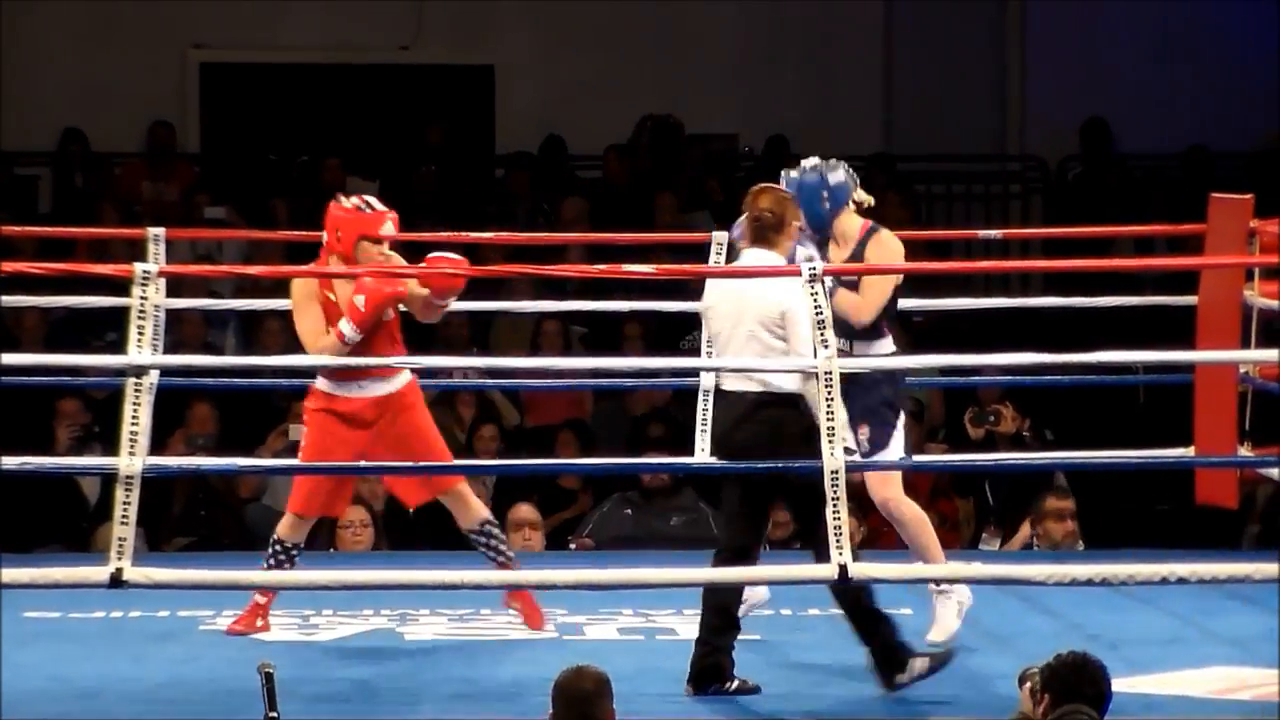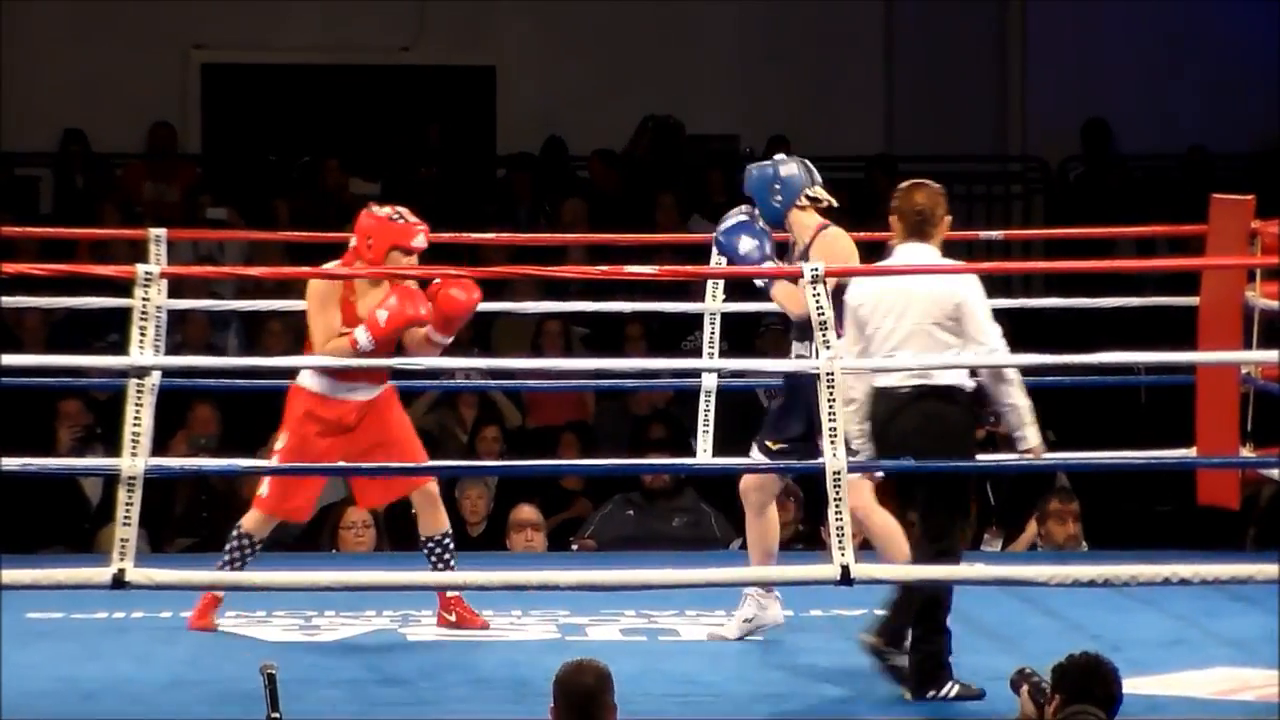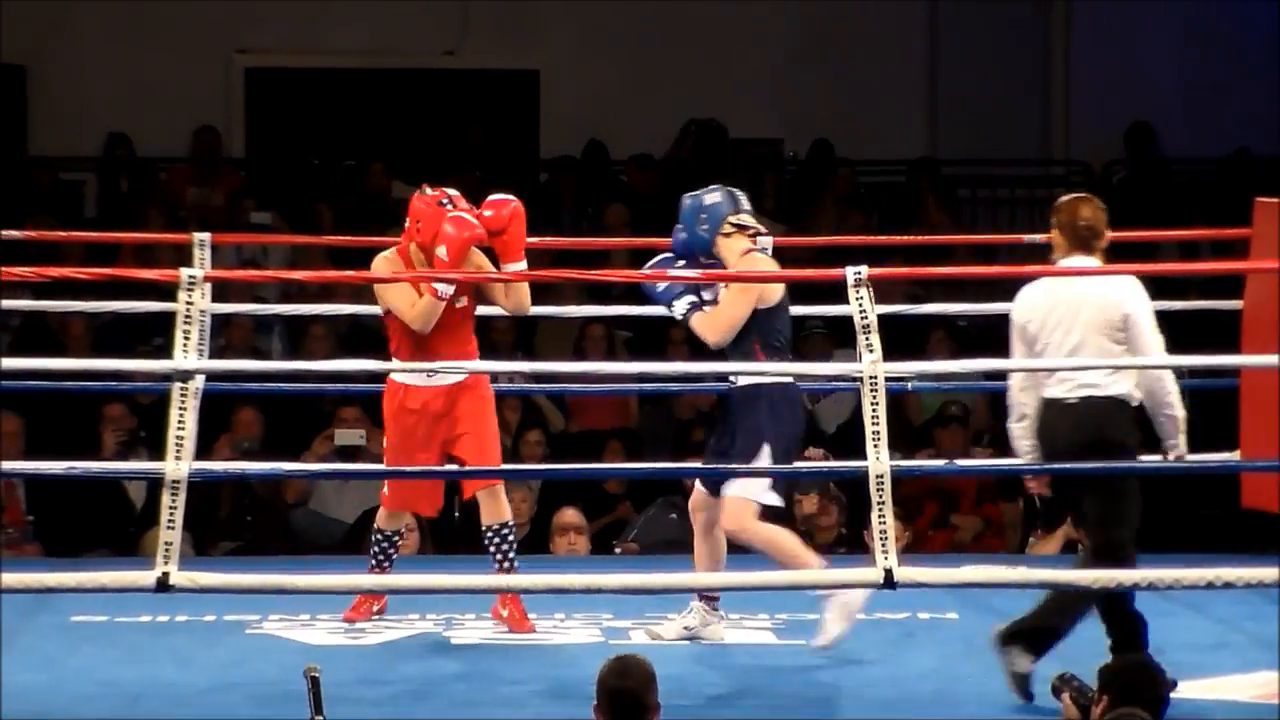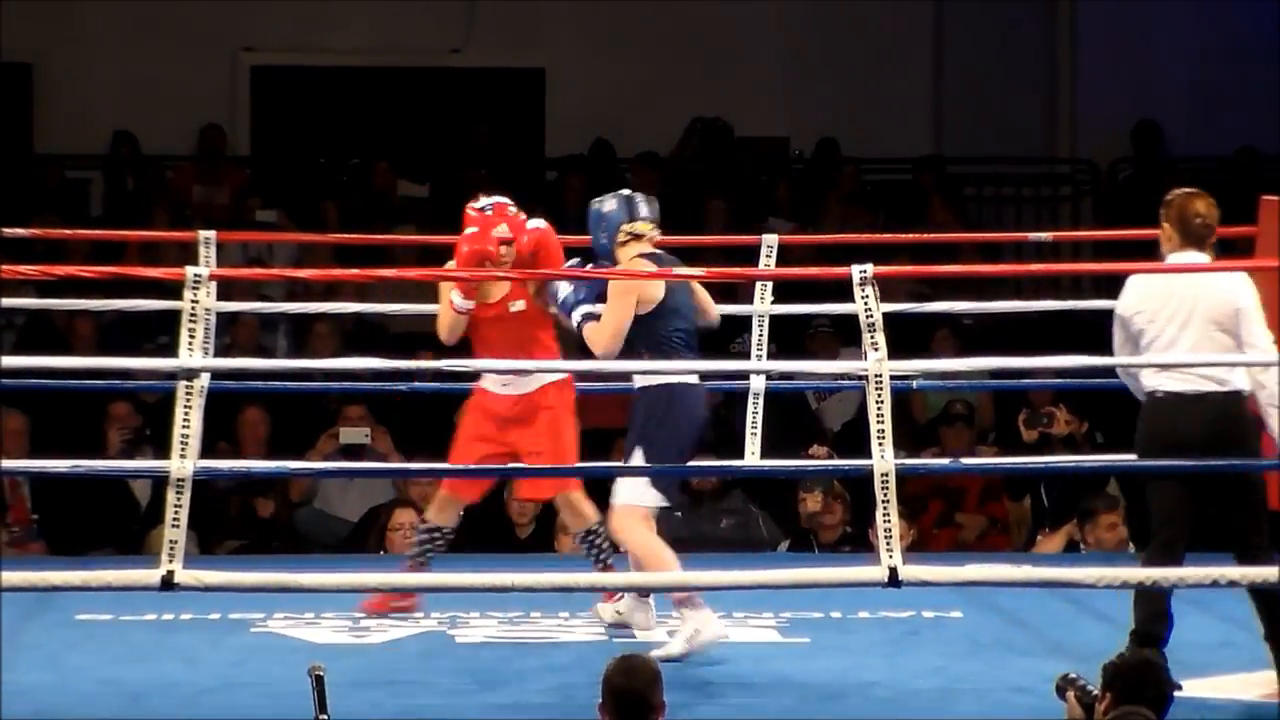
dt=0.4s
person 1, frame 1
left shoulder: (718, 286)
right shoulder: (793, 285)
right elbow: (815, 371)
left hip: (732, 418)
right hip: (783, 421)
left knee: (738, 546)
right knee: (832, 544)
left ankle: (710, 668)
right ankle: (893, 660)
person 1, frame 2
left shoulder: (864, 283)
right shoulder: (957, 279)
left elbow: (851, 372)
right elbow: (993, 361)
left wrist: (862, 444)
right wrist: (1026, 430)
left hip: (888, 413)
right hip: (941, 412)
left knee: (936, 534)
right knee: (940, 541)
left ankle: (892, 633)
right ankle: (928, 673)
person 1, frame 3
left shoulder: (1032, 295)
right shoulder: (1124, 288)
left elbow: (1021, 384)
right elbow: (1155, 371)
left wrist: (1030, 458)
right wrist: (1176, 436)
left hip: (1057, 425)
right hip: (1108, 423)
left knee: (1106, 545)
right knee: (1112, 553)
left ankle: (1132, 658)
right ankle: (1023, 638)
person 1, frame 4
left shoulder: (1137, 287)
right shoulder: (1235, 285)
left elbow: (1129, 370)
left hip: (1162, 421)
right hip: (1223, 418)
left knee: (1166, 543)
left ankle: (1144, 653)
person 2, frame 1
left shoulder: (882, 244)
right shoulder: (823, 244)
left elbow: (862, 313)
left hip: (874, 376)
left knee: (885, 493)
left ankle: (949, 591)
person 2, frame 2
left shoulder: (831, 240)
right shoulder: (801, 244)
left elbow: (799, 306)
left wrist: (761, 265)
right wrist: (759, 263)
right hip: (804, 381)
left knee: (857, 503)
right knee: (755, 486)
right ankle: (762, 602)
person 2, frame 3
left shoulder: (754, 266)
right shoulder: (741, 268)
left elbow: (716, 333)
left wrist: (681, 296)
right wrist: (693, 286)
left hip: (768, 402)
right hip: (747, 401)
left knee: (737, 520)
right knee: (702, 508)
left ankle: (838, 588)
right ankle: (704, 614)
person 2, frame 4
left shoulder: (634, 274)
right shoulder: (669, 267)
left elbow: (605, 345)
right elbow: (710, 316)
left wrist: (579, 308)
left hip: (666, 403)
right hip: (682, 401)
left knee: (629, 527)
right knee: (629, 499)
left ankle: (696, 618)
right ankle: (637, 600)
person 3, frame 1
left shoulder: (389, 265)
right shoulder: (306, 284)
left elbow: (428, 315)
right elbow: (319, 353)
left wrist: (443, 291)
right wrist: (360, 317)
left hip: (396, 397)
right hip: (335, 406)
left knee: (455, 489)
right knee: (301, 510)
left ankle: (514, 583)
right ankle: (261, 602)
person 3, frame 2
left shoulder: (404, 287)
right shoulder: (329, 281)
left elbow: (422, 354)
right elbow: (326, 354)
left wrist: (443, 326)
right wrist: (381, 325)
left hip: (374, 402)
right hip: (316, 403)
left knee: (427, 493)
right knee: (270, 505)
left ankle: (449, 601)
right ankle: (215, 595)
person 3, frame 3
left shoulder: (470, 258)
right shoulder: (388, 263)
left elbow: (519, 306)
right elbow: (419, 321)
left wrist: (511, 248)
right wrist: (445, 265)
left hip: (466, 386)
right hip: (411, 391)
left knee: (490, 484)
right knee: (397, 498)
left ankle: (507, 598)
right ankle: (375, 590)
person 3, frame 4
left shoulder: (531, 270)
right shoulder: (461, 274)
right elbow: (449, 334)
left wrist: (550, 265)
right wrist: (464, 286)
left hip: (543, 394)
right hip: (491, 396)
left knee: (564, 490)
right knee: (451, 493)
